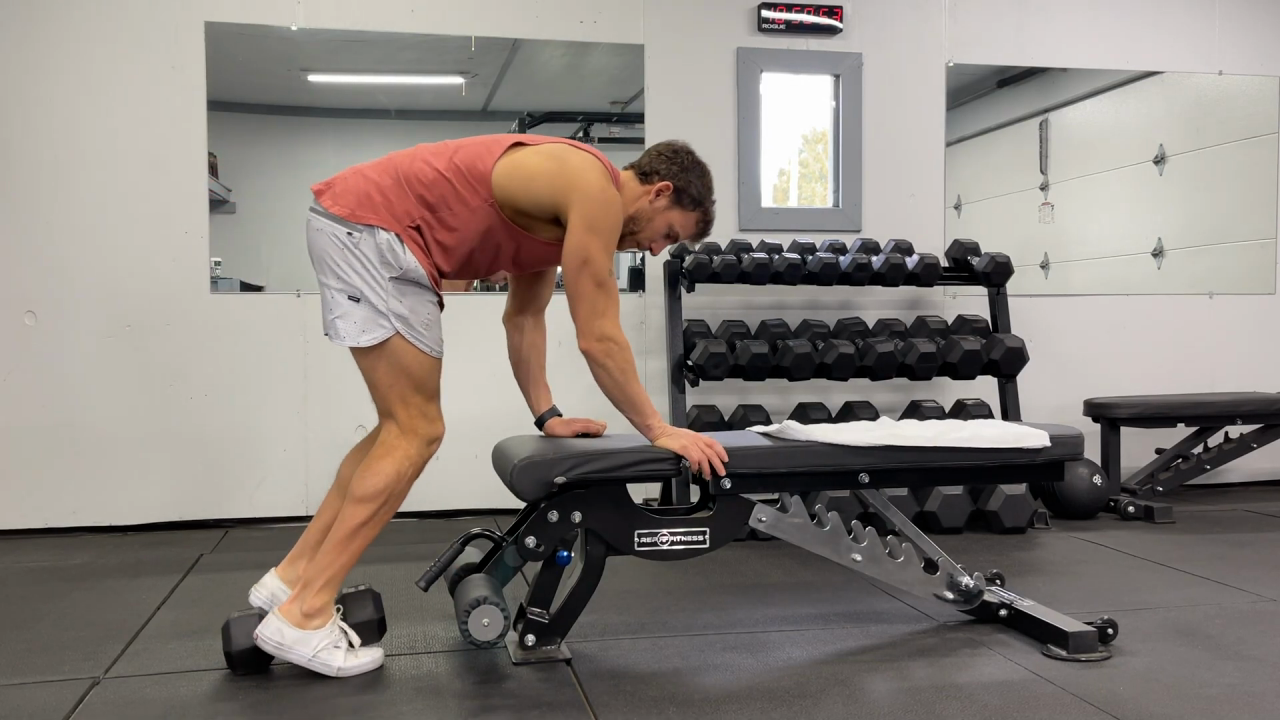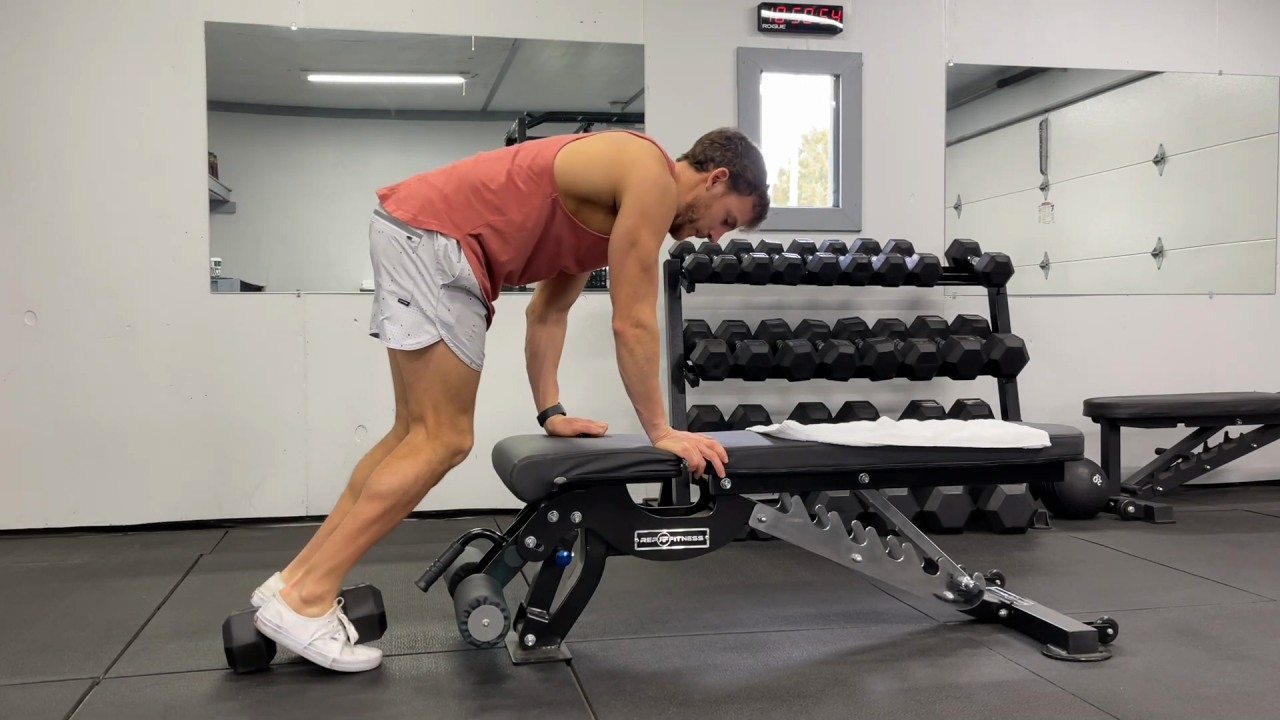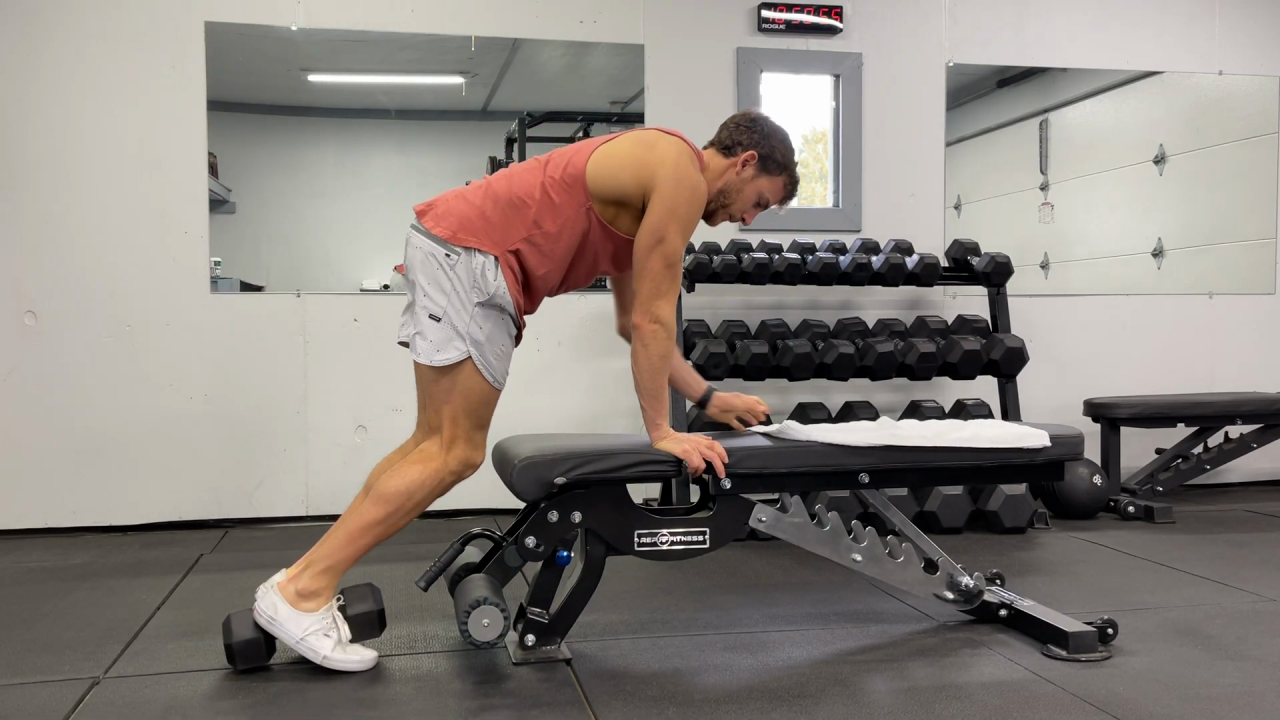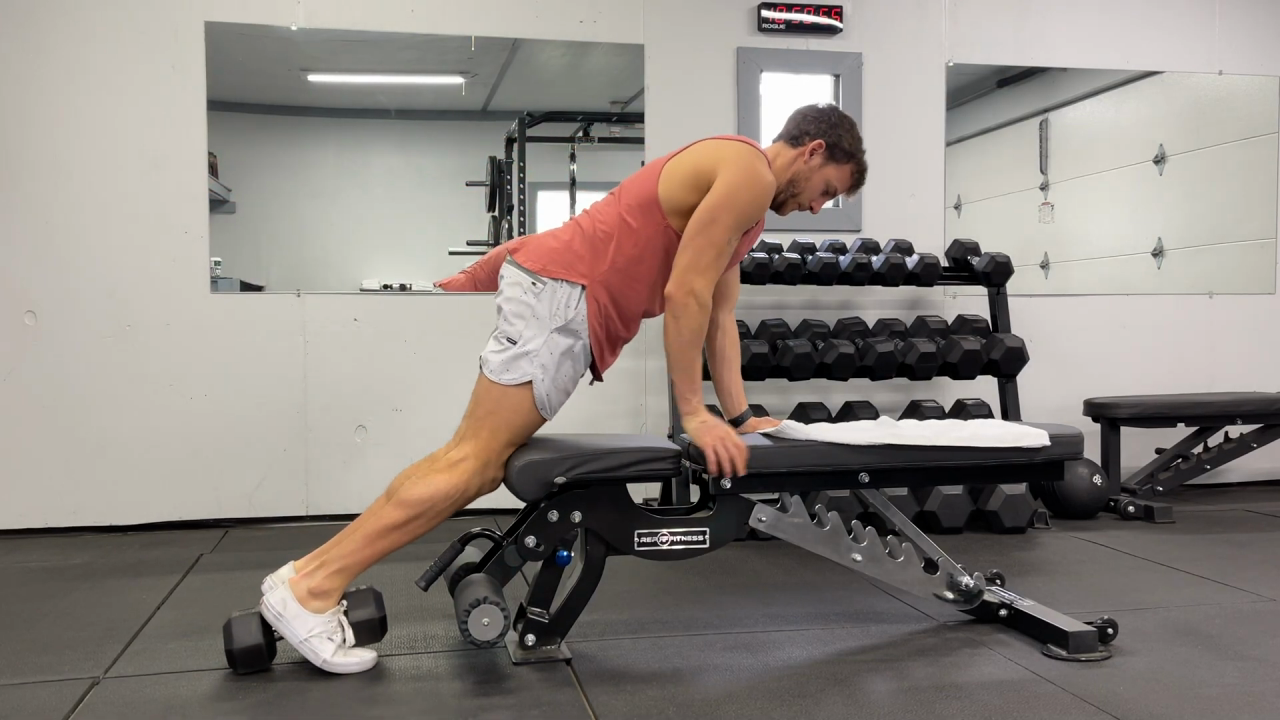
dt=0.5s
person 1, frame 1
left shoulder: (570, 200)
right shoulder: (597, 192)
left elbow: (523, 317)
right elbow: (598, 338)
left wrist: (546, 415)
right wrist: (657, 430)
left hip: (365, 227)
right hip: (368, 226)
left knee: (403, 429)
right knee: (416, 433)
left ankle: (292, 577)
right ankle: (304, 618)
person 1, frame 2
left shoulder: (613, 199)
right shoulder: (653, 178)
left elbow: (548, 314)
right elbow: (632, 322)
left wrist: (550, 412)
right wrist: (660, 432)
left hip: (417, 232)
right hip: (431, 235)
left knee: (417, 434)
right knee: (444, 440)
left ankle: (297, 580)
right ankle: (304, 602)
person 1, frame 3
left shoulder: (660, 180)
right shoulder: (682, 177)
left elbow: (635, 317)
right elbow: (653, 317)
left wrist: (709, 396)
right wrist: (660, 431)
left hip: (461, 252)
right hip: (470, 255)
left knee: (436, 445)
right knee: (455, 453)
left ankle: (303, 580)
right ankle: (301, 594)
person 1, frame 4
left shoulder: (738, 187)
right shoulder: (749, 173)
left elbow: (719, 315)
right elbow: (686, 293)
left wrist: (741, 417)
right wrist: (692, 413)
left hip: (558, 290)
right hip: (561, 292)
left knee: (478, 463)
right knee: (476, 462)
left ankle: (313, 575)
right ankle: (310, 590)
